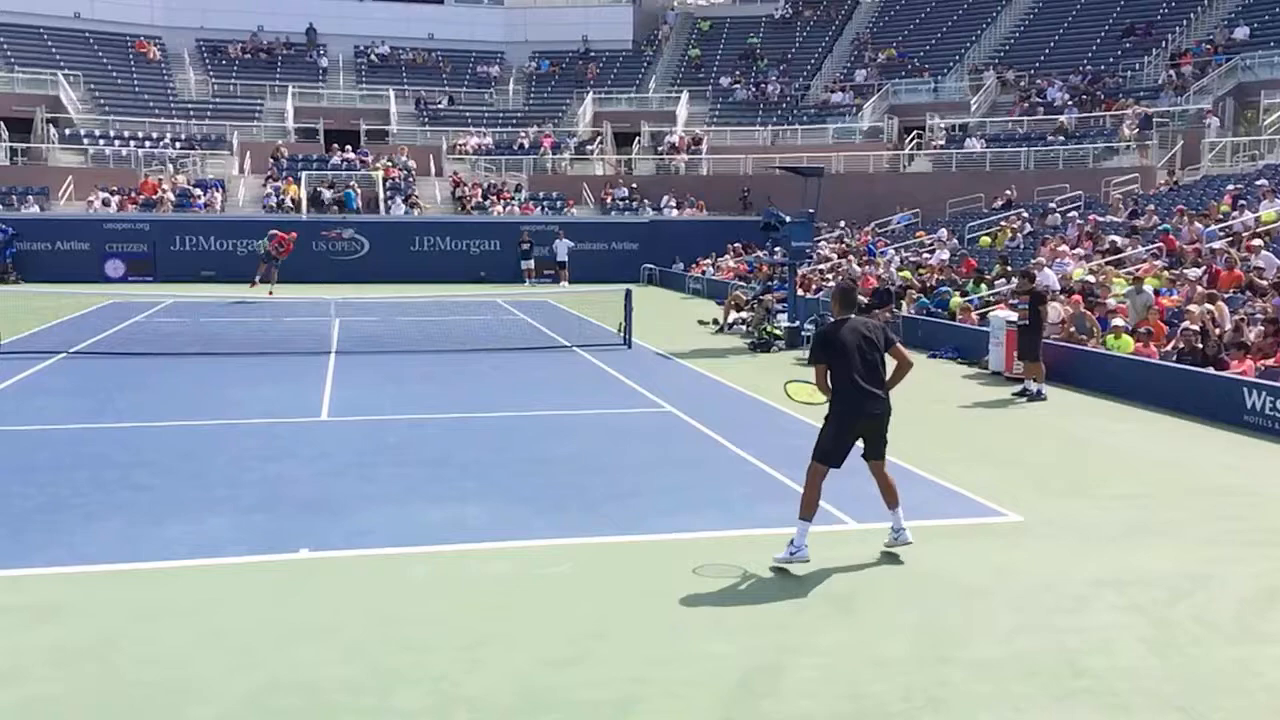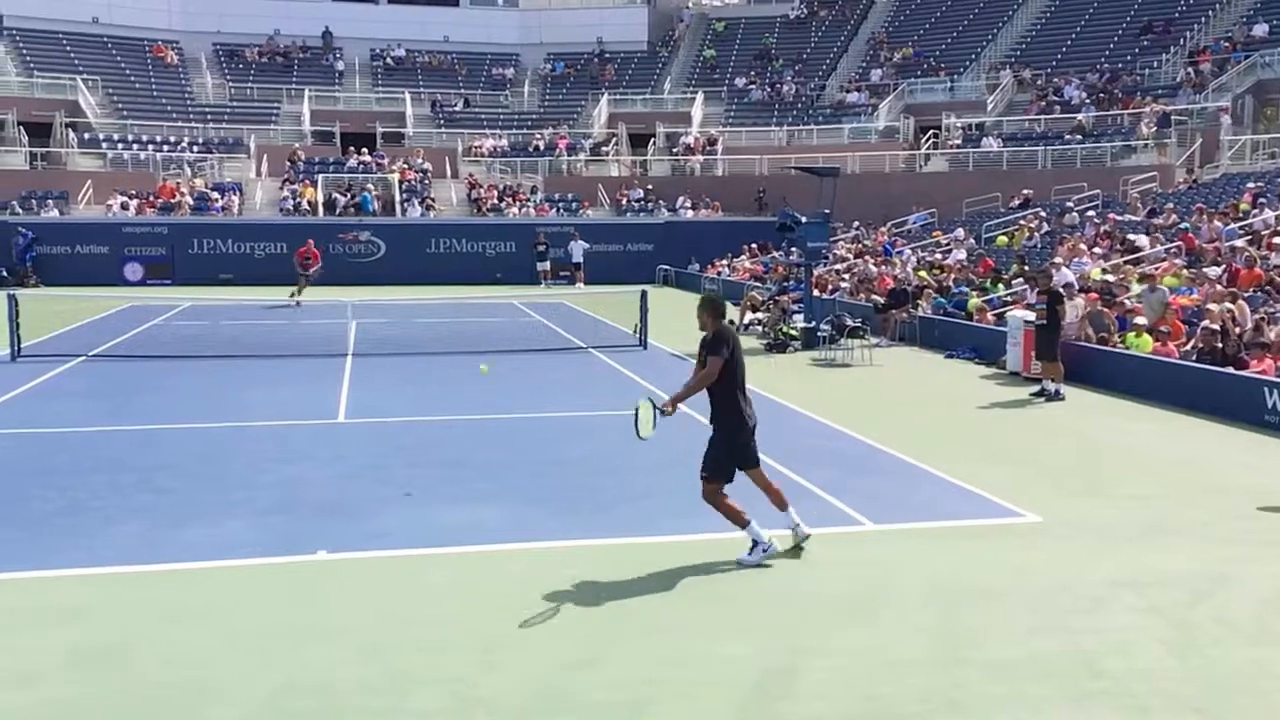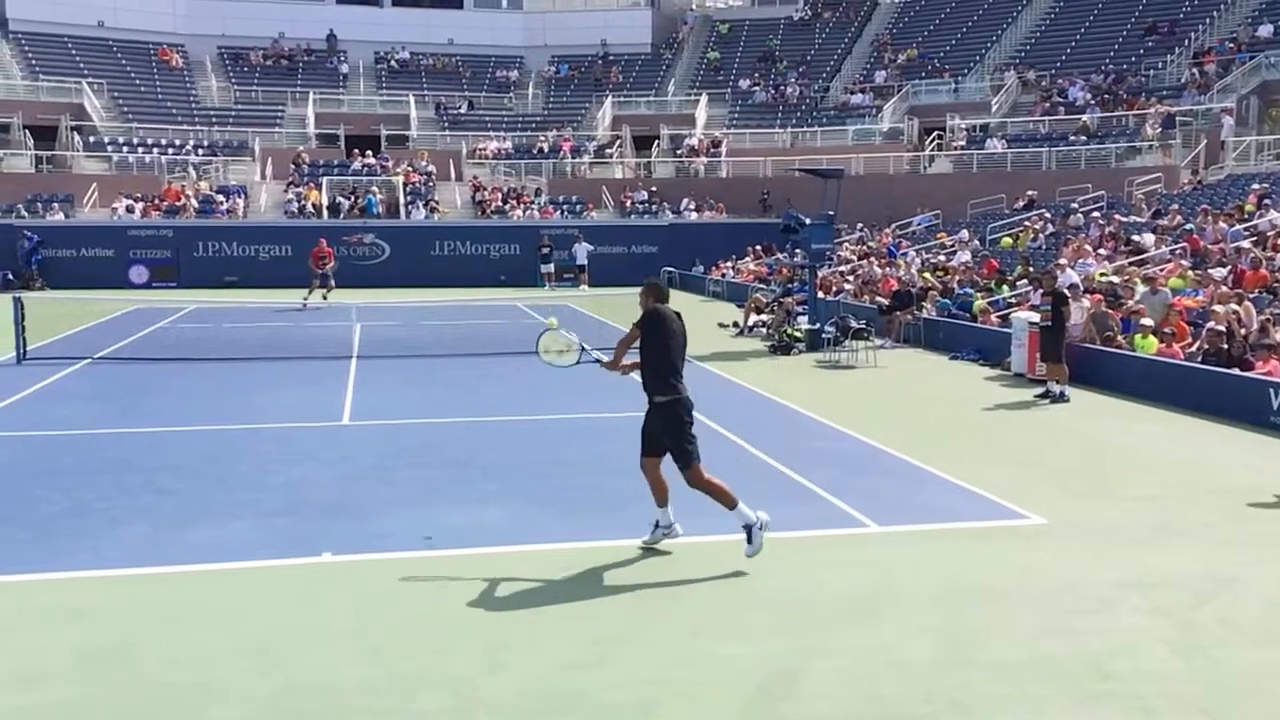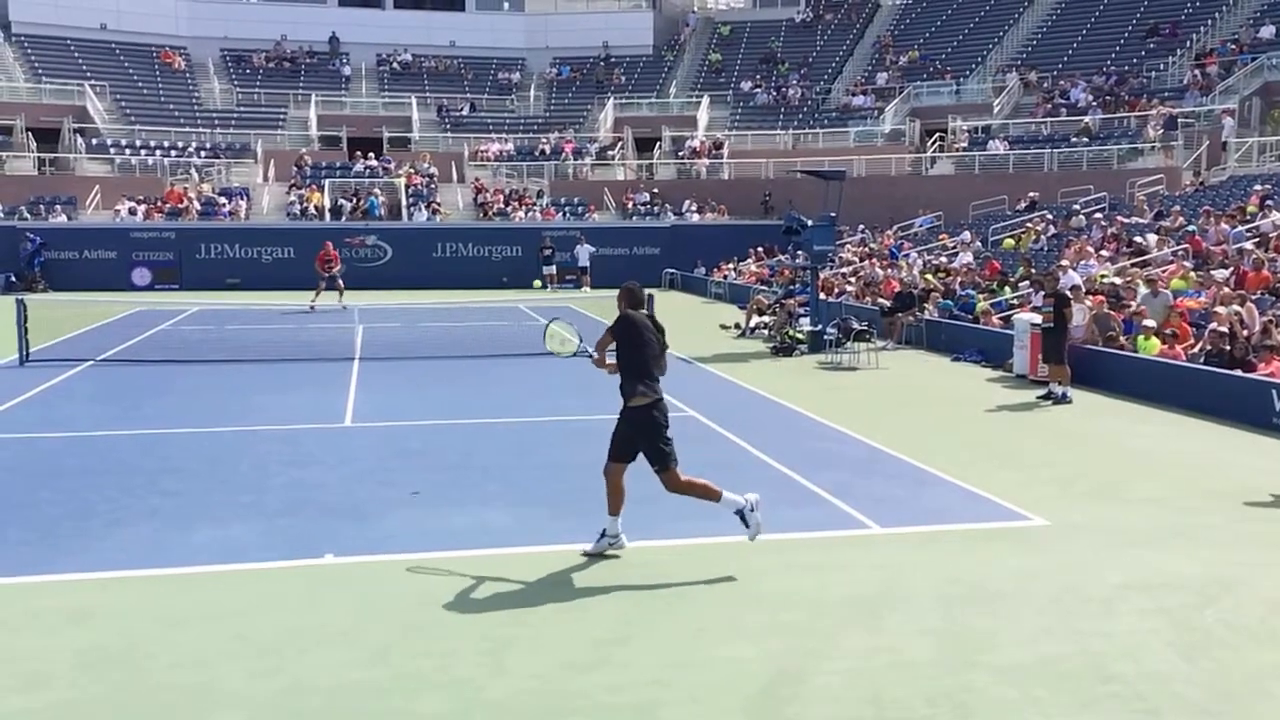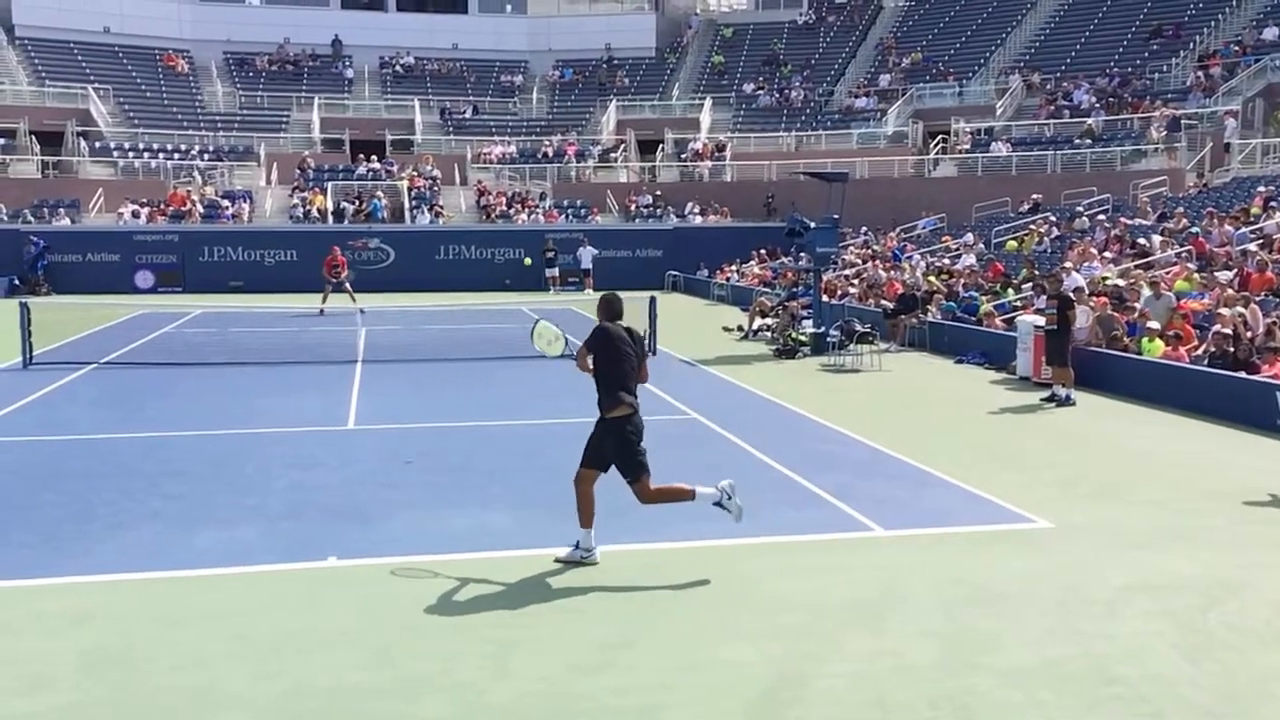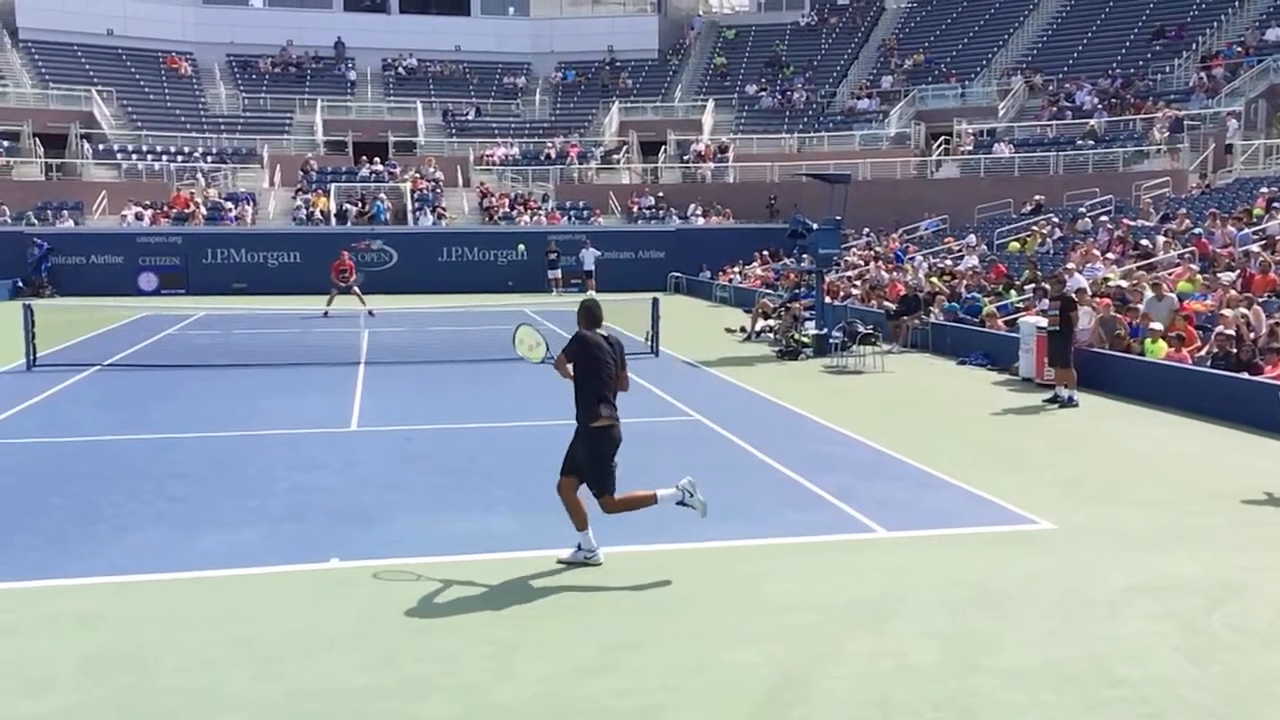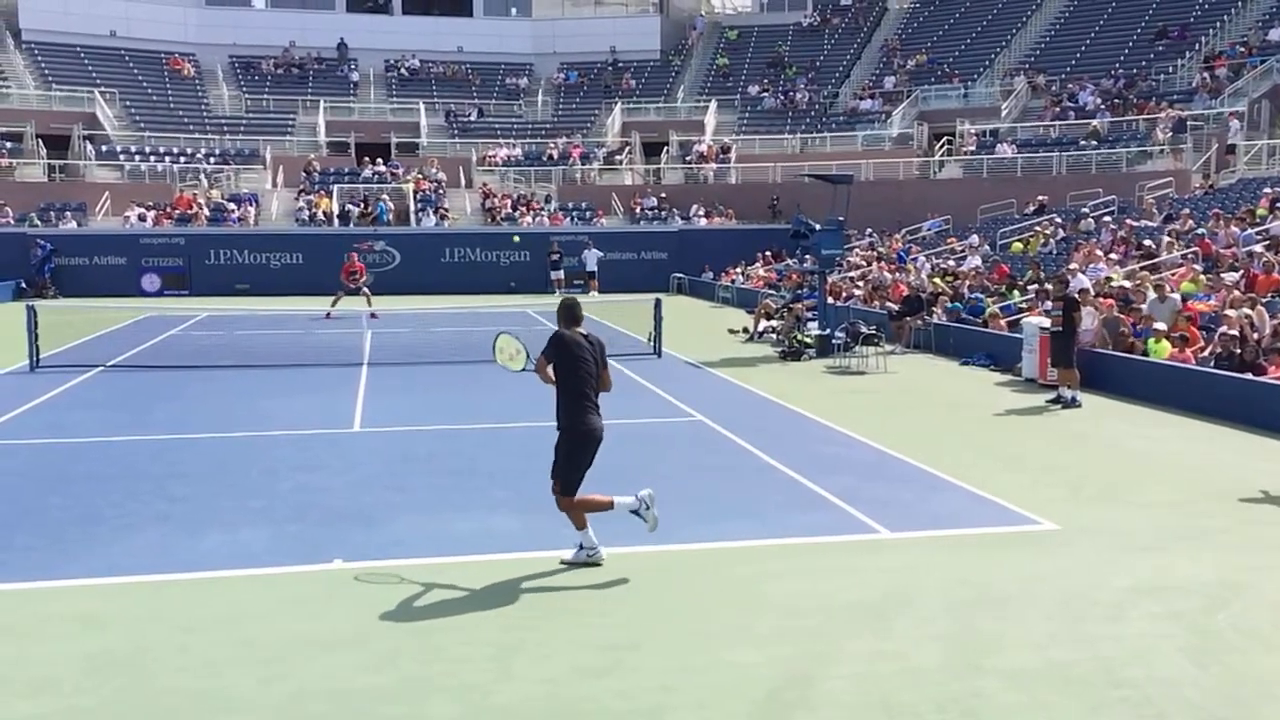
dt=0.5s
person 1, frame 1
left shoulder: (825, 335)
right shoulder: (877, 327)
left elbow: (822, 385)
right elbow: (906, 363)
left hip: (847, 411)
right hip: (879, 409)
left knee: (815, 474)
right knee: (878, 469)
left ankle: (798, 546)
right ankle: (899, 528)
person 1, frame 2
left shoulder: (723, 334)
right shoulder: (709, 341)
left elbow: (709, 376)
right elbow: (697, 378)
left wrist: (675, 398)
right wrist: (675, 401)
left hip: (731, 425)
right hip: (741, 420)
left knee: (712, 492)
right knee: (758, 475)
left ankle: (762, 543)
right ankle: (797, 526)
person 1, frame 3
left shoulder: (655, 314)
right shoulder: (673, 321)
left elbow: (625, 343)
left wrist: (615, 362)
right wrist: (636, 365)
left hip: (671, 406)
right hip: (660, 405)
left knee: (695, 476)
right knee: (648, 465)
left ankle: (752, 521)
right ankle: (666, 523)
person 1, frame 4
left shoulder: (627, 319)
right shoulder: (655, 325)
left elbow: (601, 346)
left wrist: (602, 360)
left hip: (646, 411)
right hip: (634, 410)
left knee: (673, 481)
right knee: (612, 471)
left ankle: (742, 505)
right ankle: (612, 534)
person 1, frame 5
left shoulder: (603, 332)
right shoulder: (634, 337)
left elbow: (581, 357)
right elbow: (643, 377)
left wrist: (588, 367)
left hip: (621, 423)
right hip: (611, 422)
left knee: (645, 492)
right knee: (582, 479)
left ankle: (718, 494)
right ankle: (586, 547)
person 1, frame 6
left shoulder: (581, 340)
right shoulder: (615, 343)
left elbow: (559, 365)
right elbow: (623, 384)
left wrist: (572, 375)
left hip: (599, 431)
right hip: (590, 430)
left knee: (609, 503)
right knee: (565, 487)
left ankle: (679, 493)
right ankle: (588, 549)
person 1, frame 7
left shoulder: (560, 338)
right shoulder: (596, 343)
left elbow: (540, 368)
right elbow: (606, 385)
left wrist: (552, 379)
left hip: (578, 429)
right hip: (590, 426)
left knee: (566, 501)
right knee: (560, 491)
left ankle: (635, 502)
right ankle: (590, 547)
